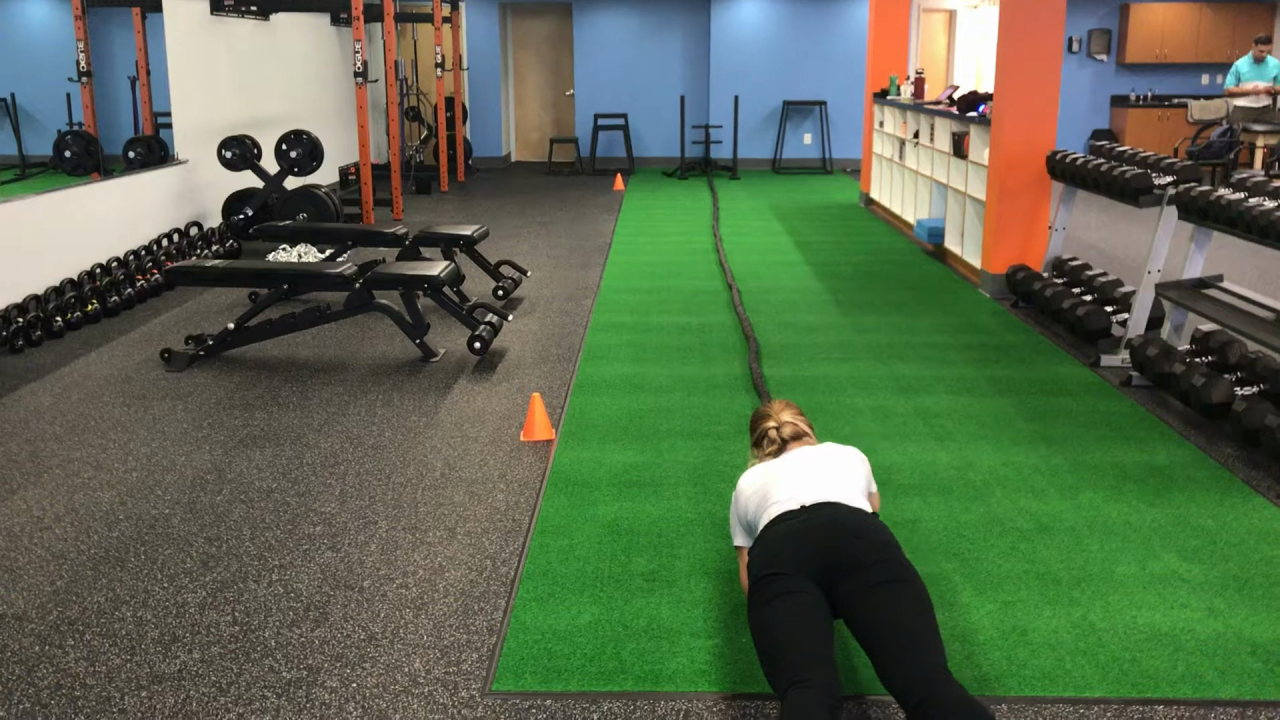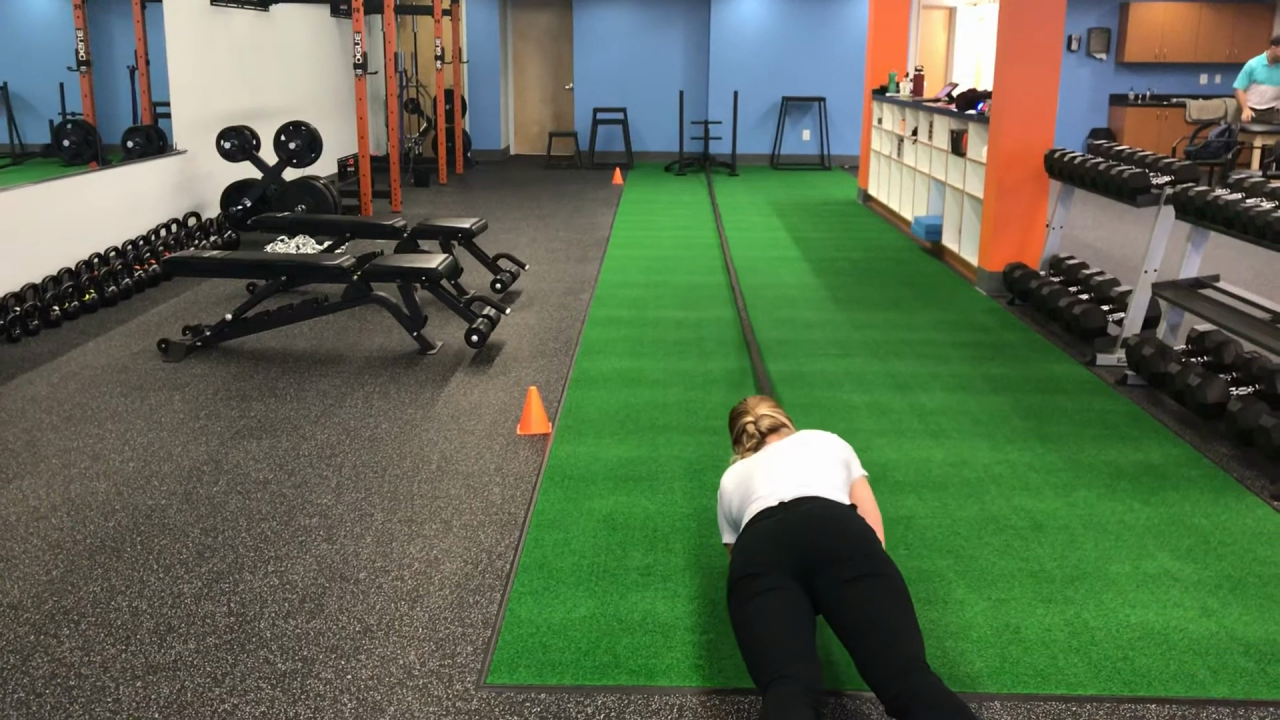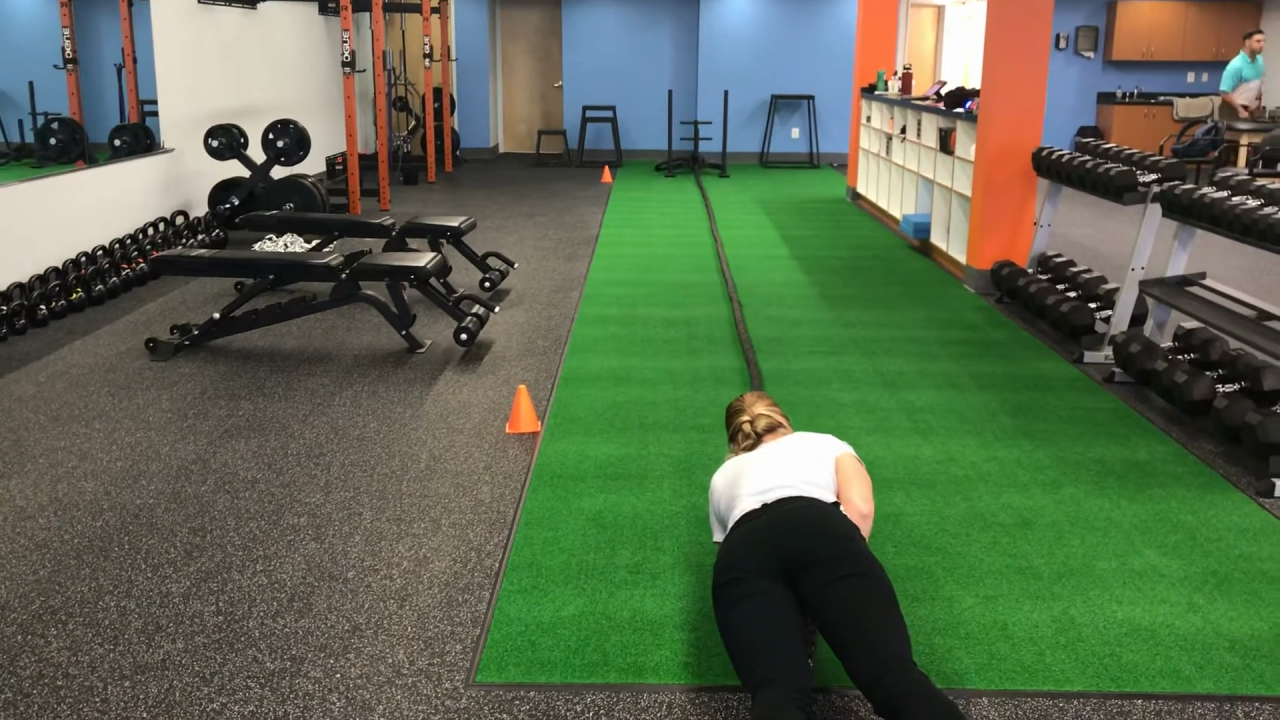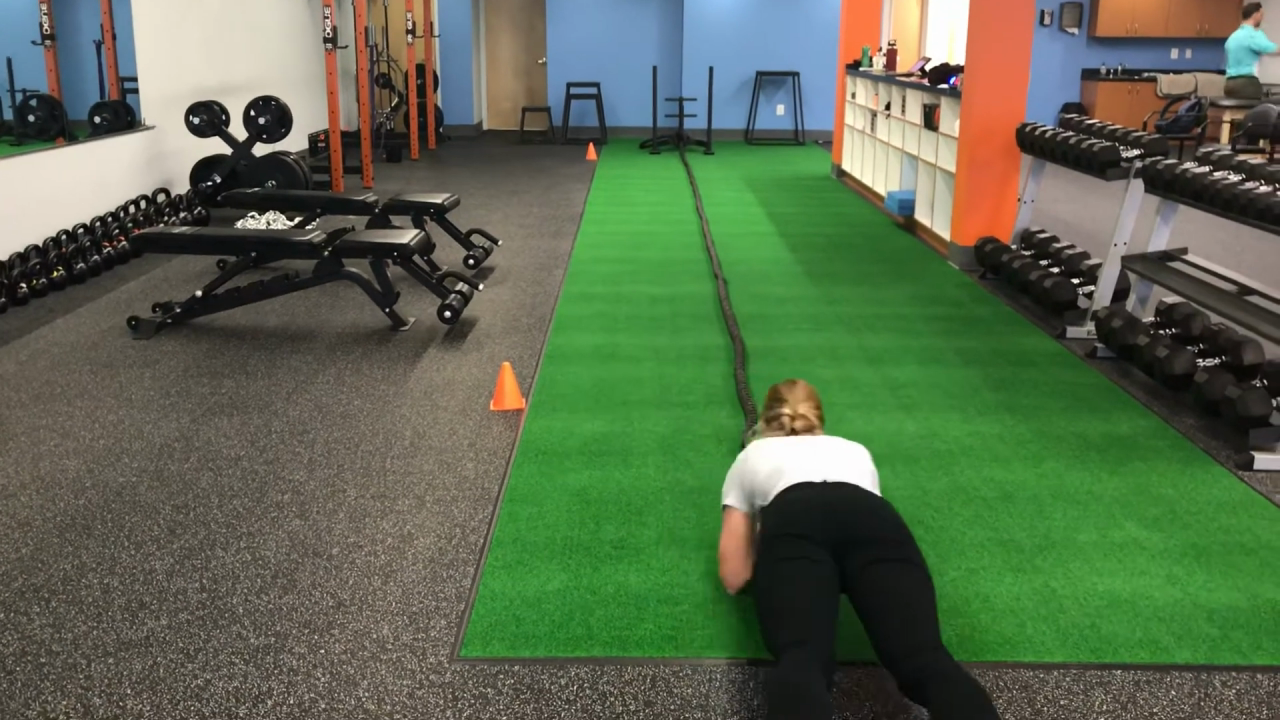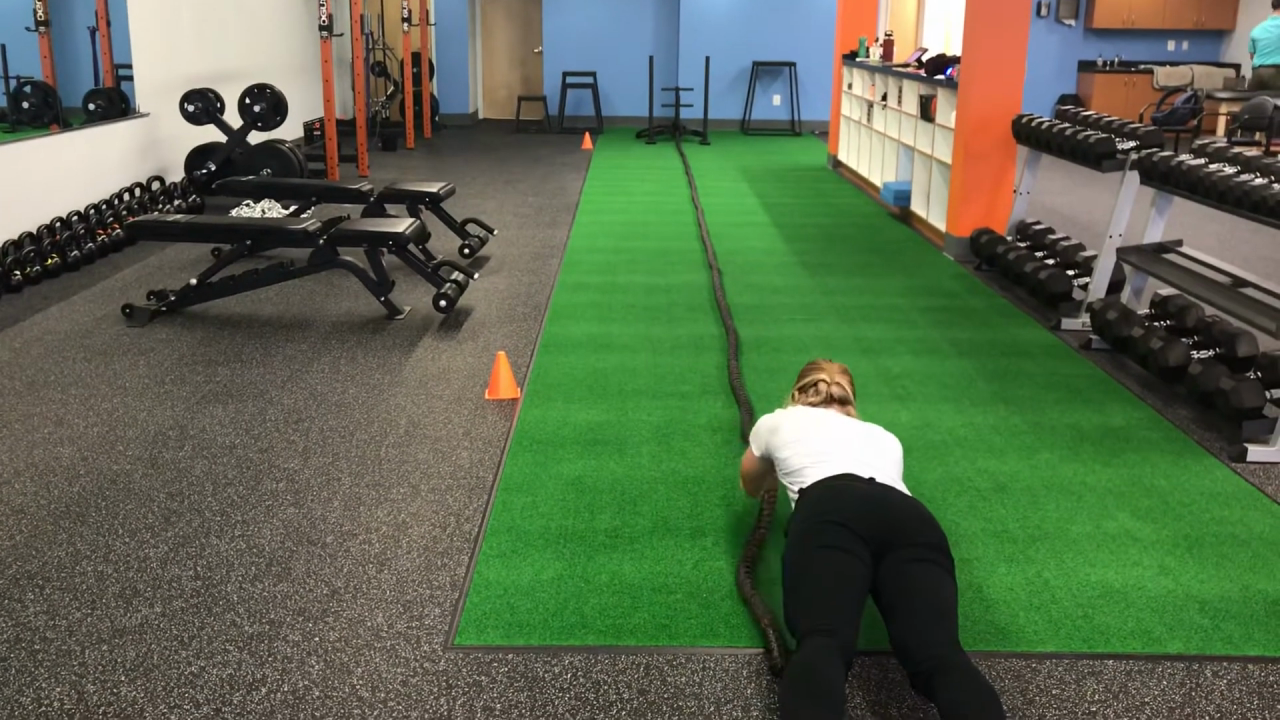
dt=0.7s
person 1, frame 1
left shoulder: (747, 482)
right shoulder: (847, 454)
left elbow: (749, 573)
left hip: (778, 554)
right hip: (858, 539)
right knee: (928, 682)
person 1, frame 2
left shoulder: (731, 478)
right shoulder: (827, 441)
right elbow: (874, 534)
left hip: (760, 552)
right hip: (838, 534)
left knee: (789, 692)
right knee: (908, 678)
person 1, frame 3
left shoulder: (723, 476)
right shoulder: (825, 443)
right elbow: (859, 507)
left hip: (743, 554)
right hip: (823, 534)
right knee: (896, 678)
person 1, frame 4
left shoulder: (750, 456)
right shoulder: (854, 449)
left elbow: (734, 577)
left hip: (795, 524)
right hip: (876, 521)
left knee: (802, 659)
right knee: (924, 658)
person 1, frame 5
left shoulder: (779, 422)
right shoulder: (884, 435)
left elbow: (751, 485)
left hip: (830, 515)
right hip: (912, 522)
left knee: (822, 646)
right knee: (938, 655)
